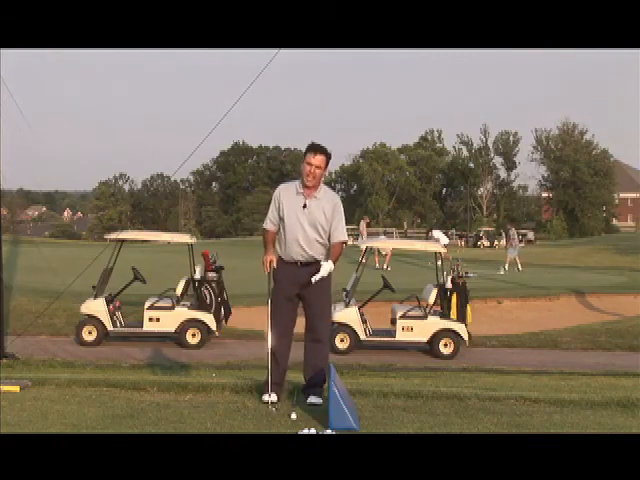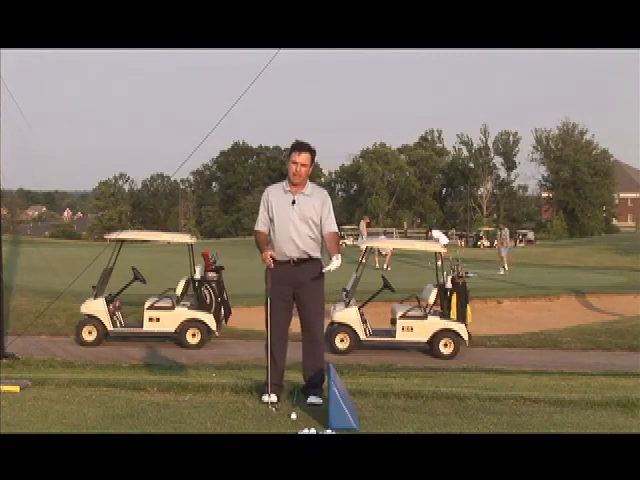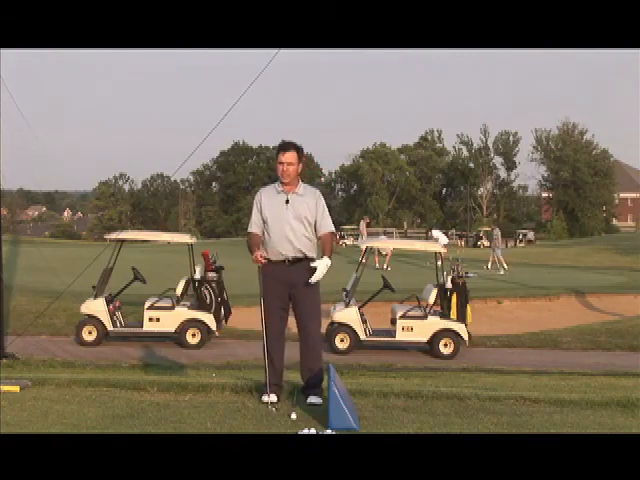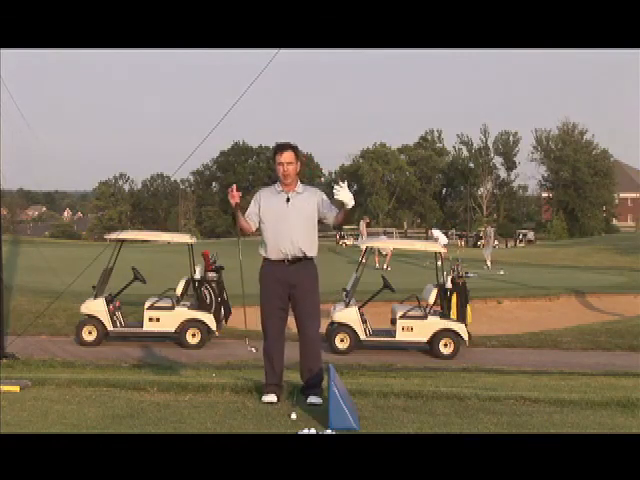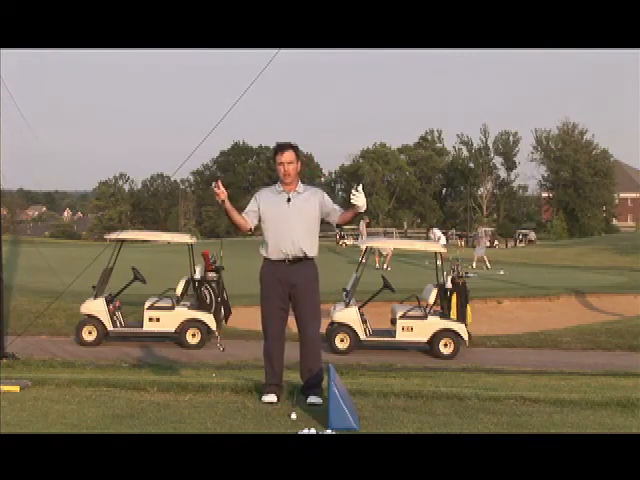
dt=0.4s
person 1, frame 1
left shoulder: (332, 200)
right shoulder: (283, 192)
left elbow: (338, 239)
right elbow: (270, 226)
left wrist: (330, 262)
right wrist: (269, 250)
left hip: (317, 271)
right hip: (286, 269)
left knee: (318, 332)
right knee: (279, 329)
left ankle: (314, 388)
right ankle: (274, 386)
person 1, frame 2
left shoulder: (321, 196)
right shoulder: (271, 193)
left elbow: (329, 231)
right elbow: (261, 229)
left wrist: (335, 255)
right wrist: (264, 249)
left hip: (310, 269)
right hip: (279, 269)
left knee: (313, 330)
right knee: (276, 329)
left ankle: (314, 388)
right ankle: (273, 387)
person 1, frame 3
left shoulder: (313, 195)
right shoulder: (263, 195)
left elbow: (326, 231)
right elbow: (254, 231)
left wrist: (326, 257)
right wrist: (255, 250)
left hip: (305, 269)
right hip: (273, 270)
left knee: (310, 329)
right knee: (272, 330)
left ankle: (313, 388)
right ankle: (273, 386)
person 1, frame 4
left shoulder: (314, 195)
right shoulder: (262, 196)
left elbow: (336, 219)
right elbow: (247, 228)
left wrist: (348, 204)
right wrist: (236, 207)
left hip: (304, 268)
right hip: (272, 269)
left knee: (310, 329)
right knee: (272, 330)
left ankle: (312, 388)
right ankle: (272, 387)
person 1, frame 5
left shoulder: (316, 195)
right shoulder: (263, 196)
left elbow: (339, 218)
right elbow: (245, 224)
left wrist: (357, 209)
right wrist: (225, 202)
left hip: (305, 268)
right hip: (273, 269)
left knee: (310, 329)
right knee: (273, 330)
left ankle: (313, 388)
right ankle: (272, 387)
